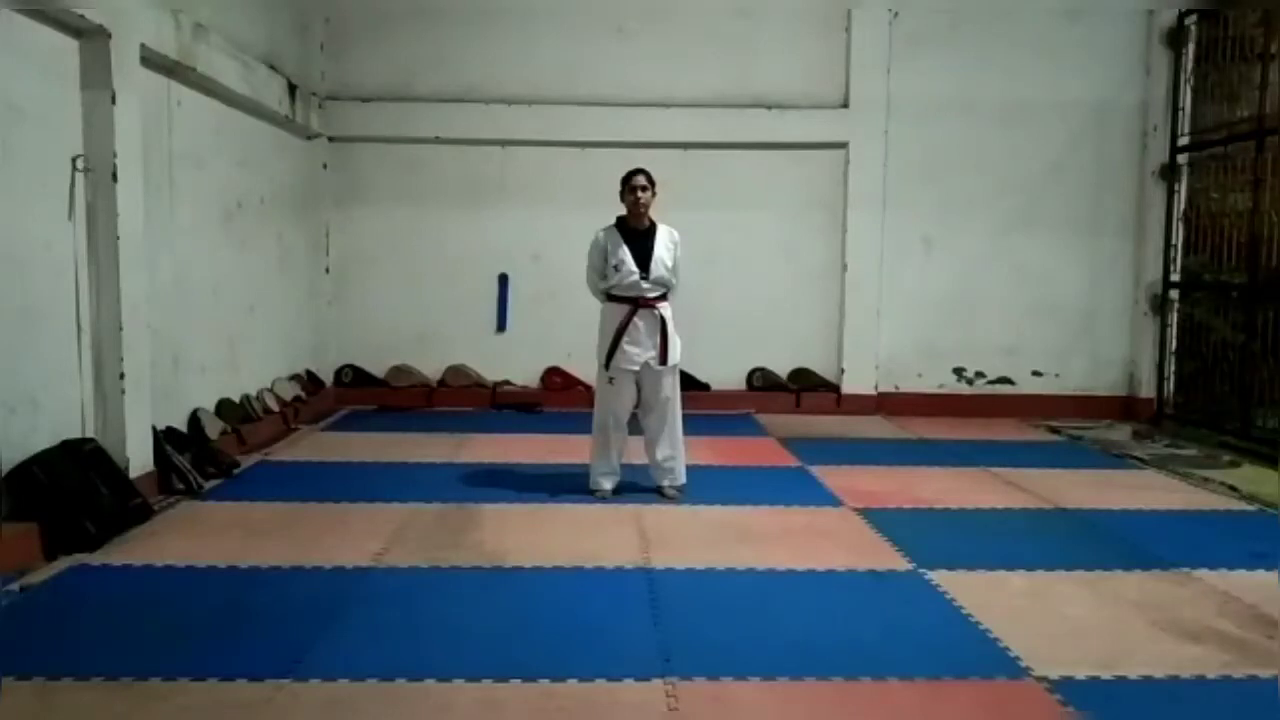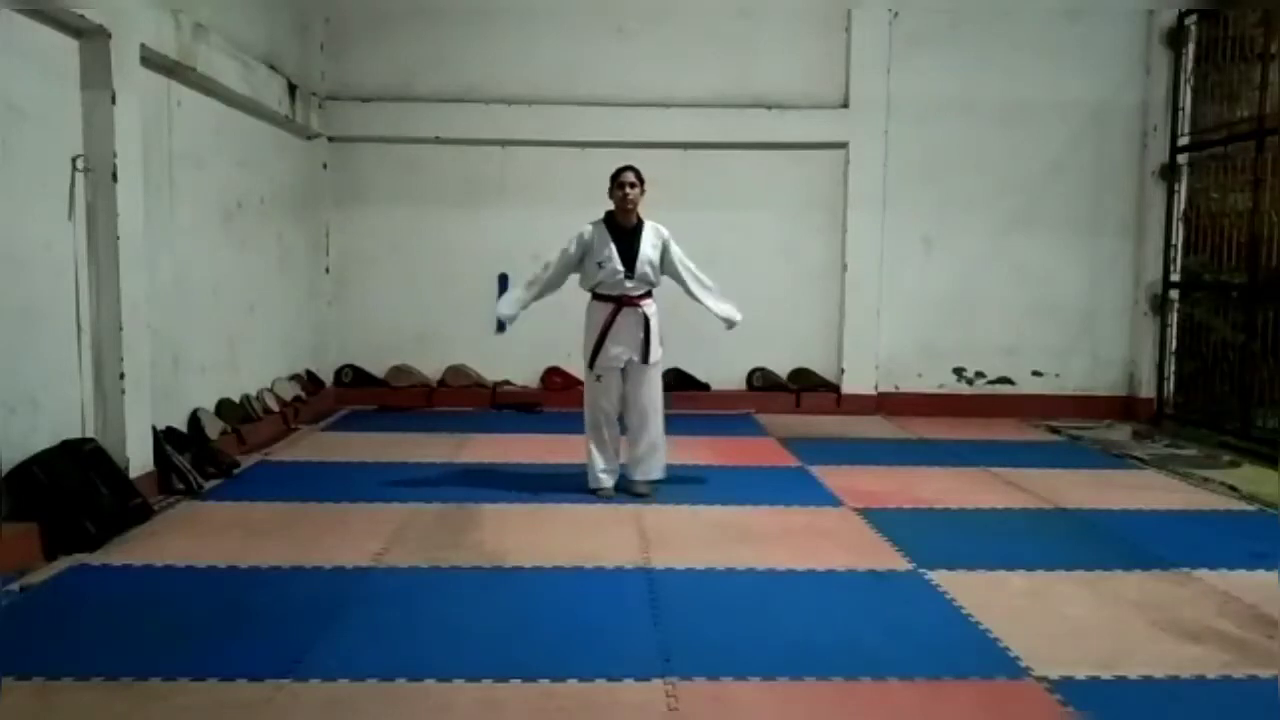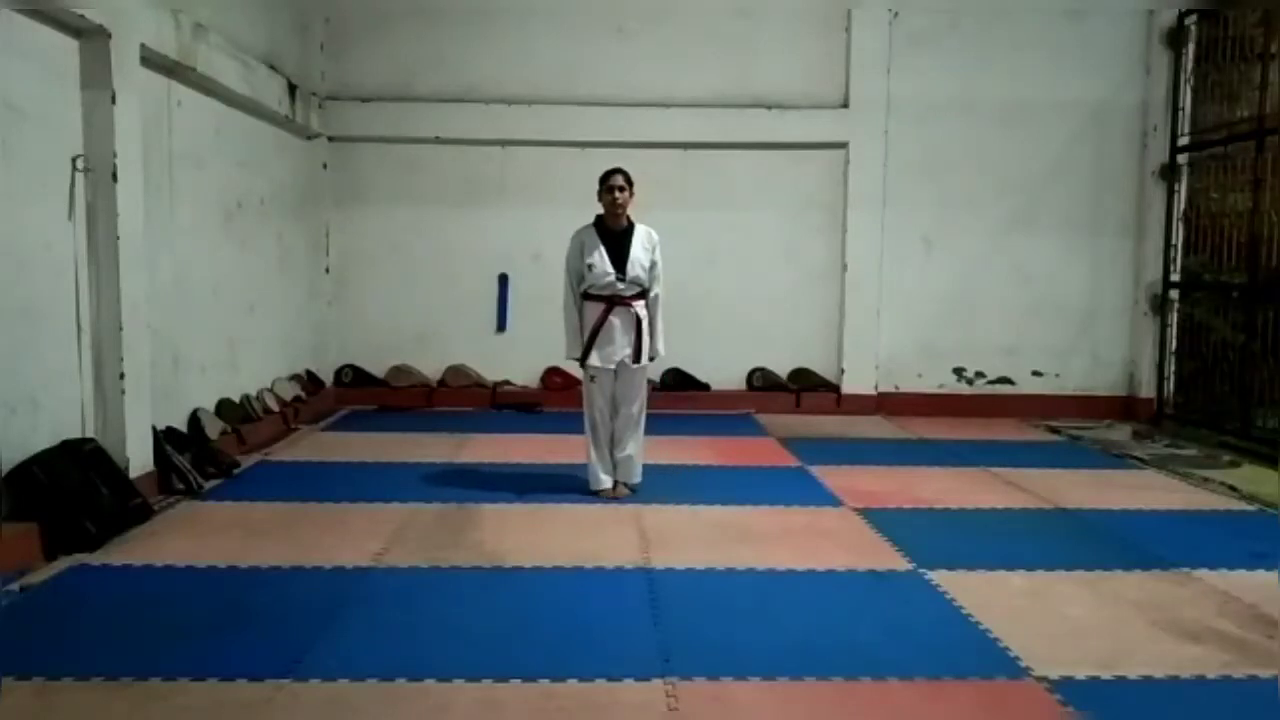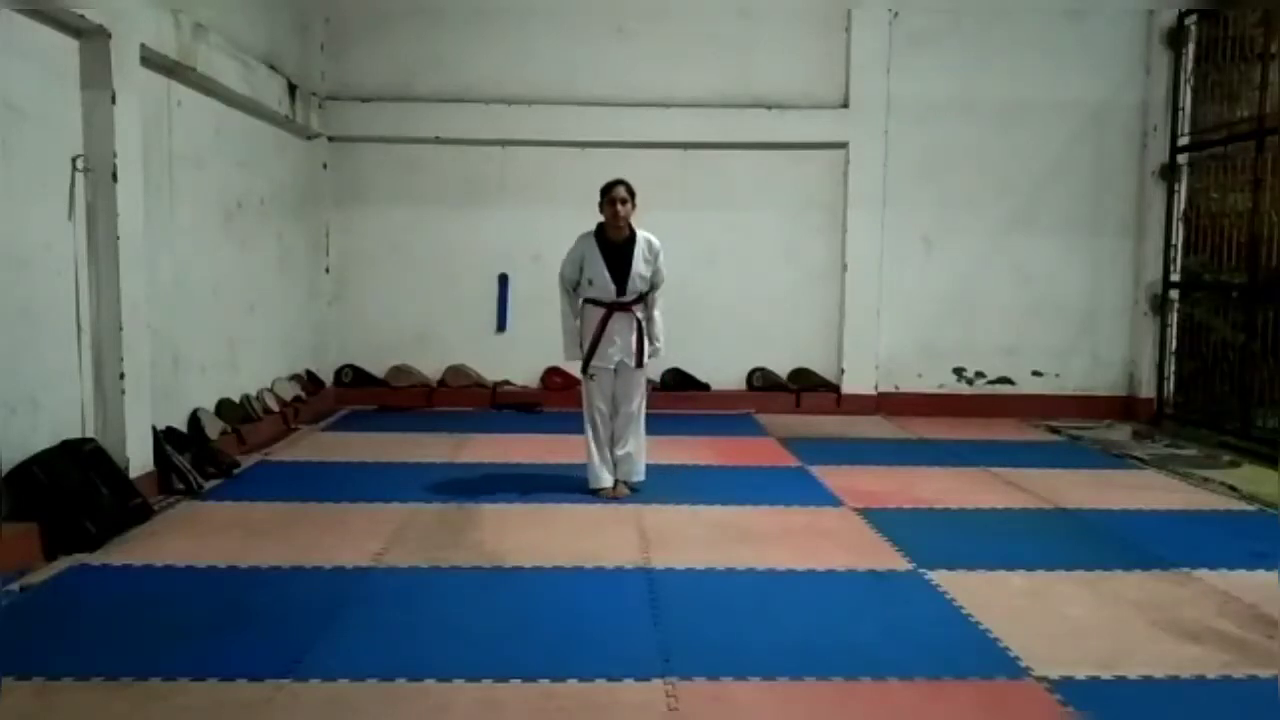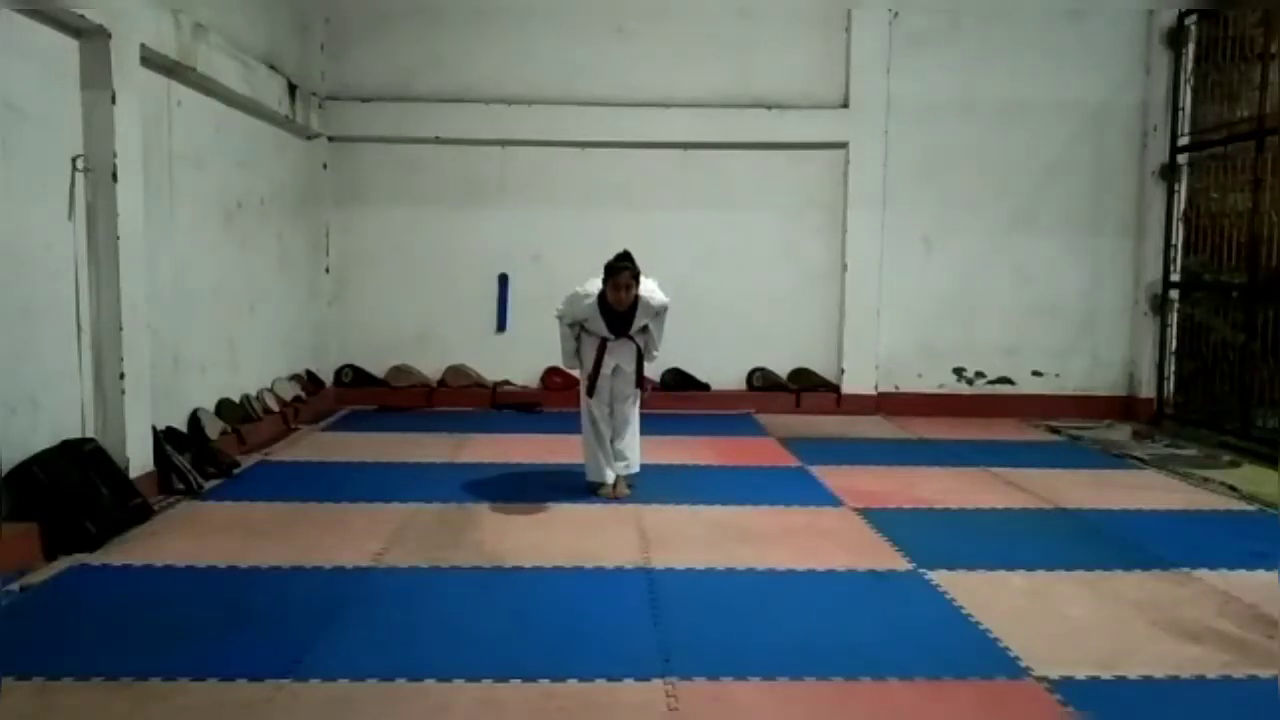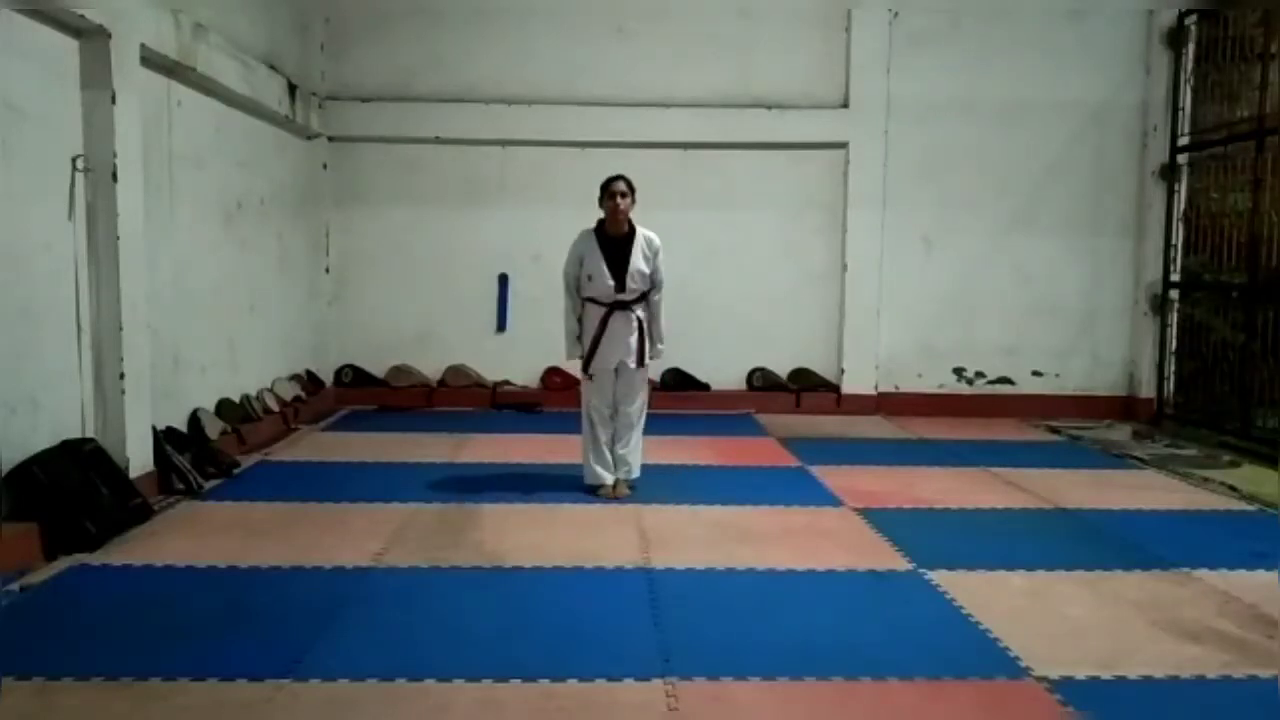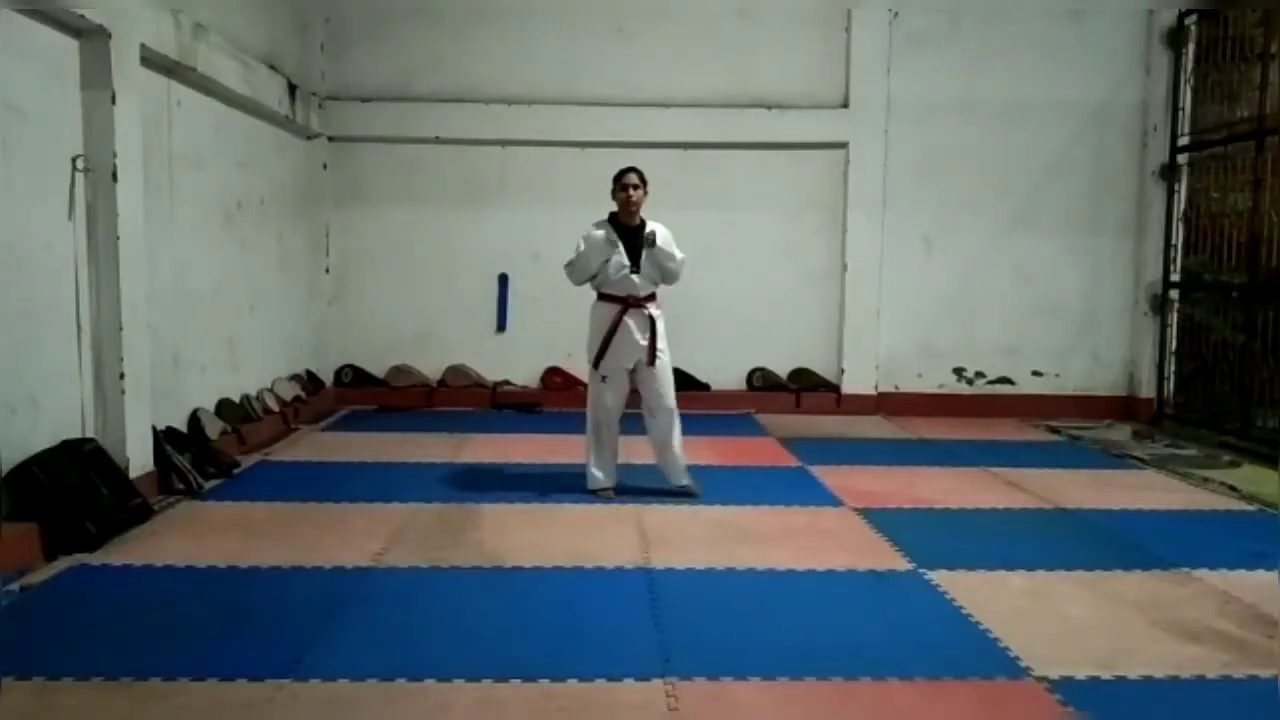
dt=0.7s
person 1, frame 1
left shoulder: (670, 238)
right shoulder: (605, 238)
right elbow: (595, 282)
left wrist: (651, 306)
right wrist: (626, 305)
left hip: (659, 327)
right hip: (619, 326)
left knee: (662, 407)
right knee: (612, 408)
left ankle: (668, 477)
right ankle: (604, 478)
person 1, frame 2
left shoulder: (658, 235)
right shoulder: (591, 234)
left elbow: (687, 274)
right elbow: (555, 271)
left wrist: (724, 309)
right wrist: (514, 303)
left hip: (643, 323)
right hip: (605, 323)
left knee: (645, 406)
right knee: (602, 407)
left ankle: (642, 473)
right ankle: (604, 476)
person 1, frame 3
left shoulder: (648, 238)
right shoulder: (583, 239)
left elbow: (655, 292)
right elbow: (572, 292)
left wrist: (655, 341)
right wrist: (575, 343)
left hip: (634, 327)
right hip: (597, 327)
left knee: (631, 408)
right knee: (599, 408)
left ankle: (625, 475)
right ankle: (603, 477)
person 1, frame 4
left shoulder: (649, 245)
right shoulder: (584, 245)
left elbow: (655, 289)
right elbow: (567, 287)
left wrist: (654, 334)
right wrist: (574, 339)
left hip: (633, 330)
right hip: (597, 331)
left knee: (631, 405)
right knee: (598, 407)
left ankle: (625, 474)
right ankle: (603, 477)
person 1, frame 5
left shoulder: (651, 299)
right shoulder: (585, 300)
left elbow: (662, 311)
right elbow: (564, 318)
left wrist: (650, 347)
right wrist: (573, 357)
left hip: (630, 346)
right hip: (595, 348)
left knee: (626, 407)
right knee: (597, 408)
left ankle: (622, 473)
right ankle: (604, 476)
person 1, frame 6
left shoulder: (649, 242)
right shoulder: (584, 242)
left elbow: (656, 292)
right elbow: (572, 292)
left wrist: (657, 341)
right wrist: (574, 341)
left hip: (634, 327)
right hip: (597, 327)
left knee: (631, 406)
right knee: (598, 406)
left ankle: (623, 474)
right ankle: (602, 476)
person 1, frame 7
left shoulder: (659, 234)
right shoulder: (598, 233)
left elbow: (673, 274)
right elbow: (574, 273)
left wrist: (659, 248)
right wrist: (601, 249)
left hip: (648, 321)
right hip: (610, 321)
left knee: (663, 403)
right knee: (604, 405)
left ankle: (678, 475)
right ankle: (601, 478)
